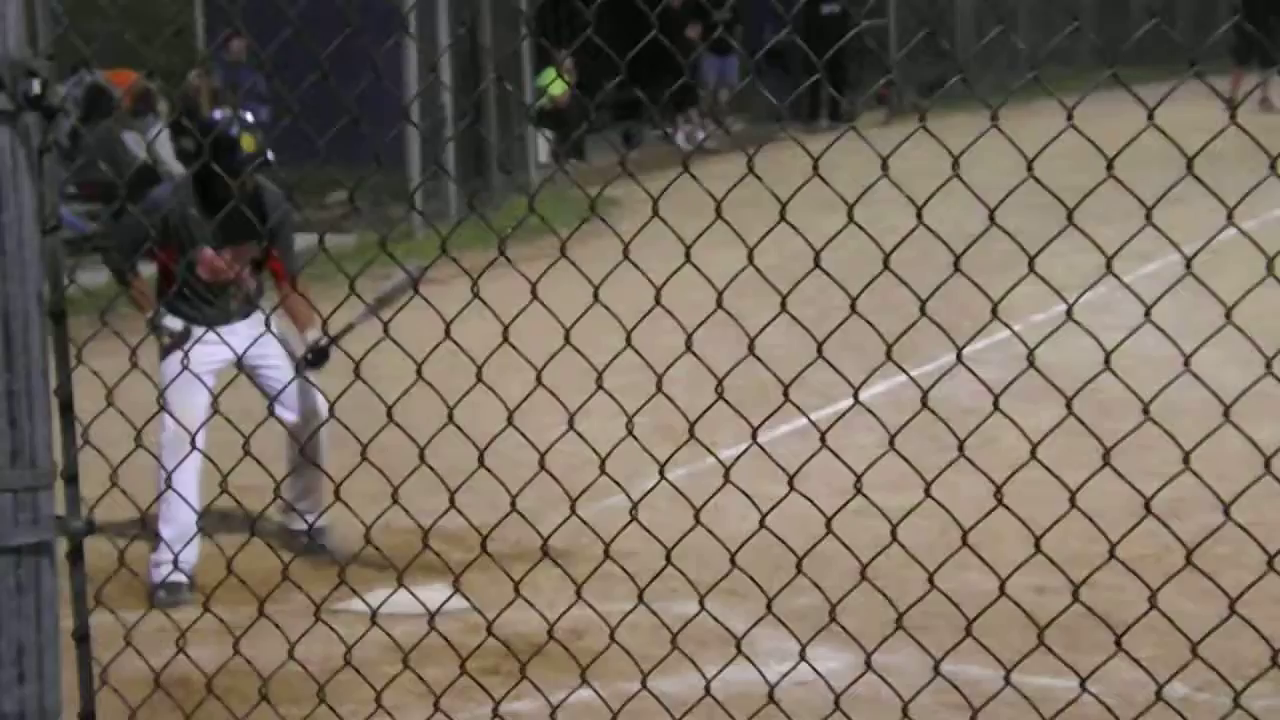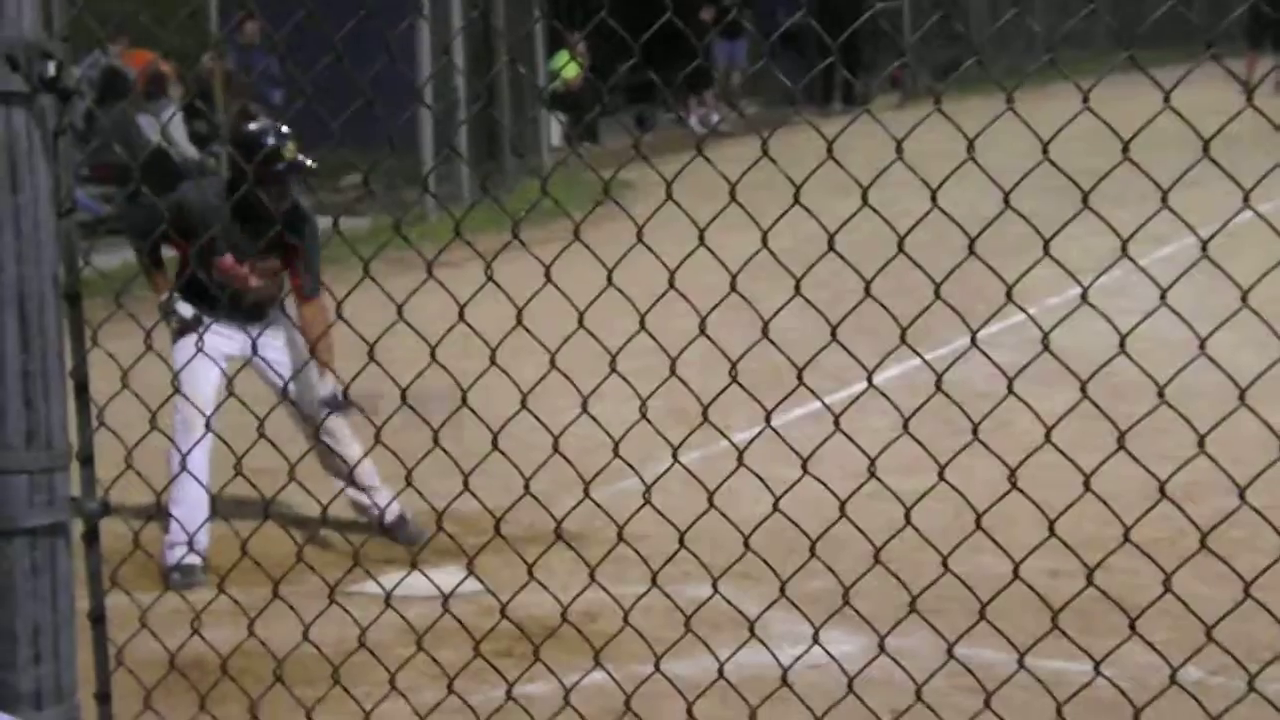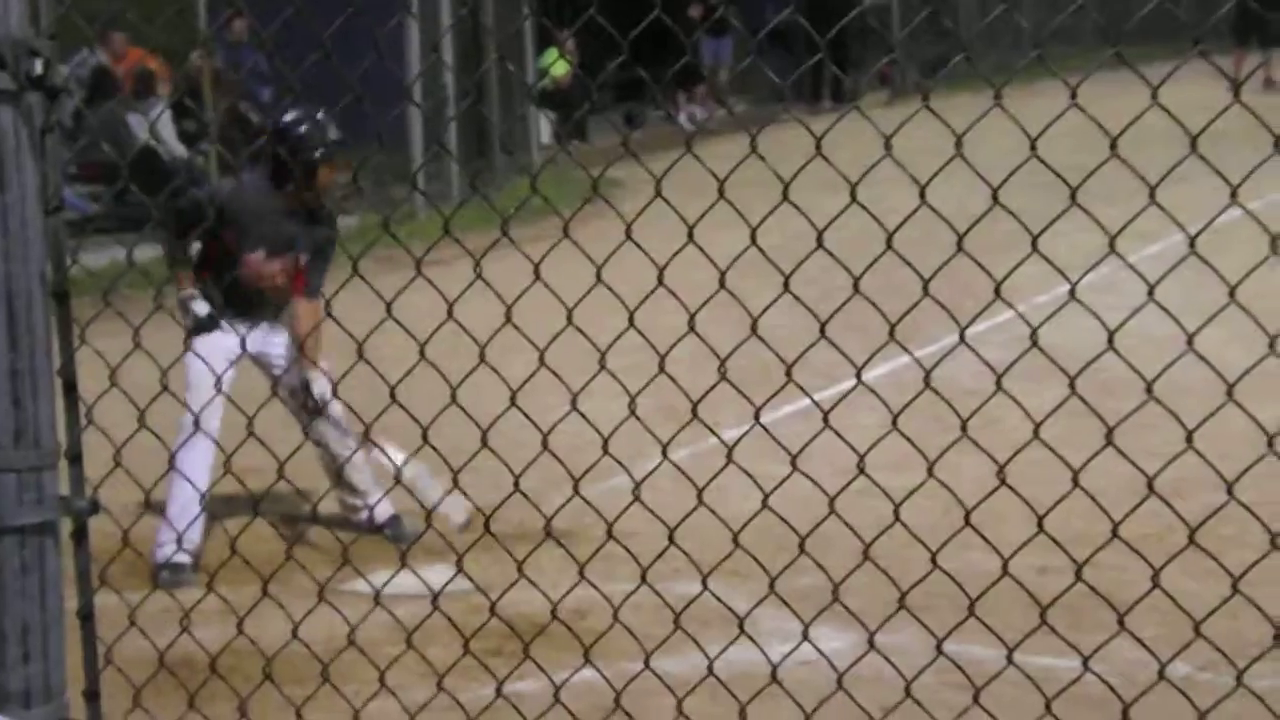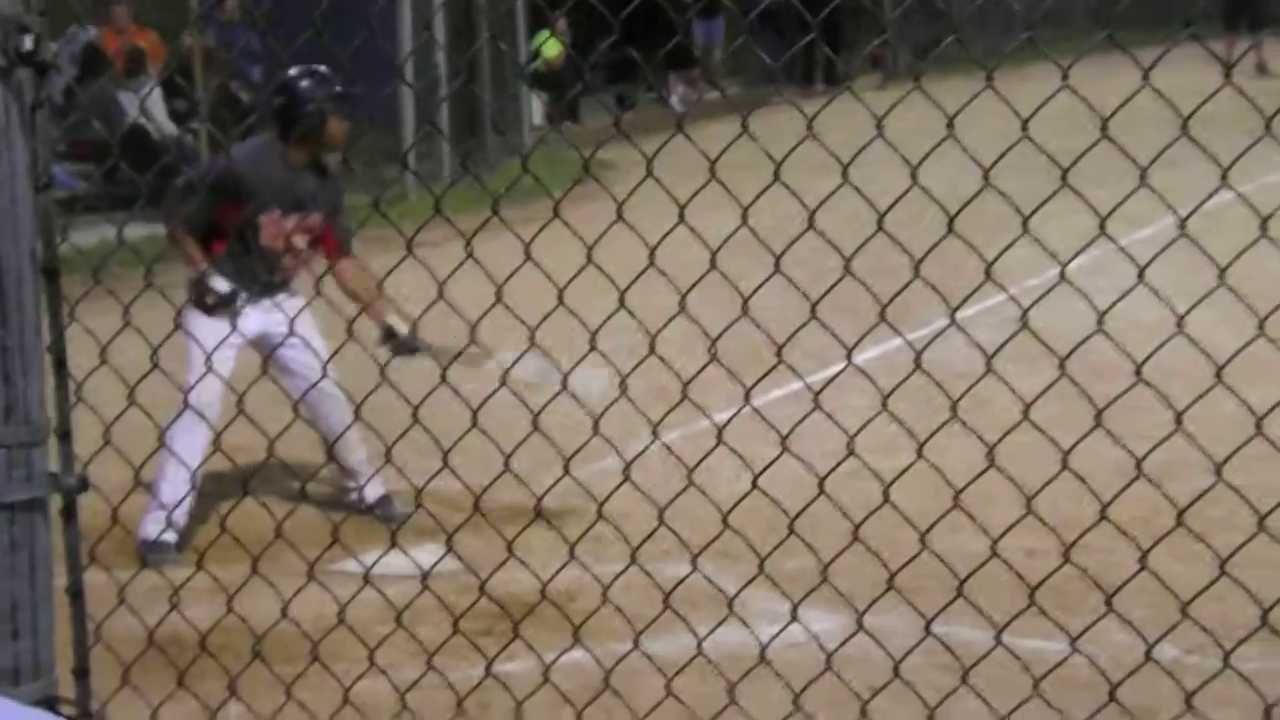
dt=0.2s
person 1, frame 1
left shoulder: (268, 200)
right shoulder: (172, 204)
left elbow: (286, 277)
right elbow: (120, 259)
left wrist: (310, 332)
right wrist: (162, 316)
left hip: (252, 323)
right hip: (190, 330)
left knee: (310, 410)
right knee: (184, 439)
left ankle: (304, 518)
right ankle: (171, 566)
person 1, frame 2
left shoulder: (297, 220)
right shoulder: (196, 202)
left elbow: (311, 299)
right elbow: (147, 247)
left wrist: (329, 374)
right wrist: (167, 299)
left hip: (269, 321)
right hip: (204, 322)
left knee: (322, 412)
right knee: (195, 424)
left ankle: (382, 506)
right ankle: (182, 551)
person 1, frame 3
left shoulder: (320, 222)
right shoulder: (235, 198)
left elbow: (305, 302)
right elbow: (176, 230)
left wrist: (312, 375)
right wrist: (189, 295)
left hip: (277, 324)
right hip: (219, 321)
left knee: (326, 413)
right knee: (202, 422)
left ankle: (369, 507)
right ankle: (175, 548)
person 1, frame 4
left shoulder: (323, 181)
right shoulder: (241, 164)
left elbow: (340, 259)
right elbow: (178, 217)
left wrist: (387, 319)
right wrist: (203, 276)
left hip: (278, 300)
right hip: (215, 303)
left knee: (326, 395)
right knee: (201, 406)
left ankle: (362, 487)
right ankle: (161, 525)
